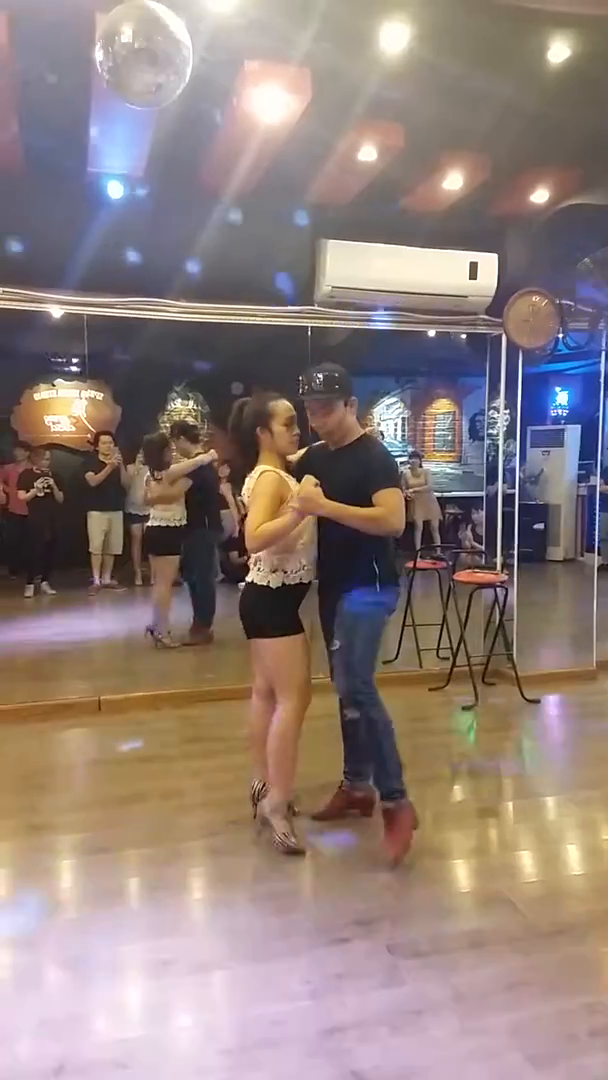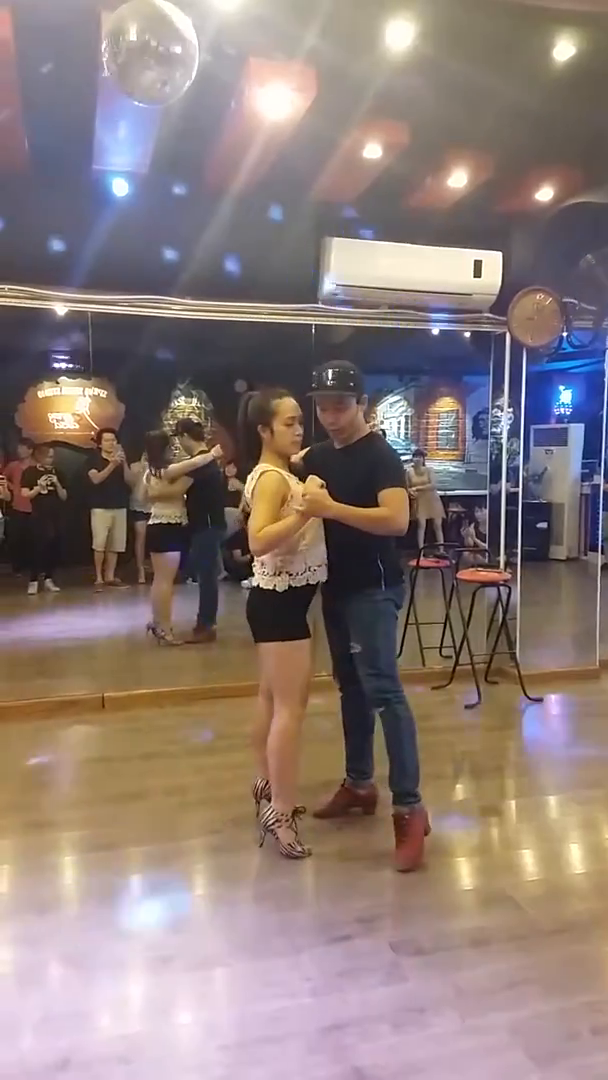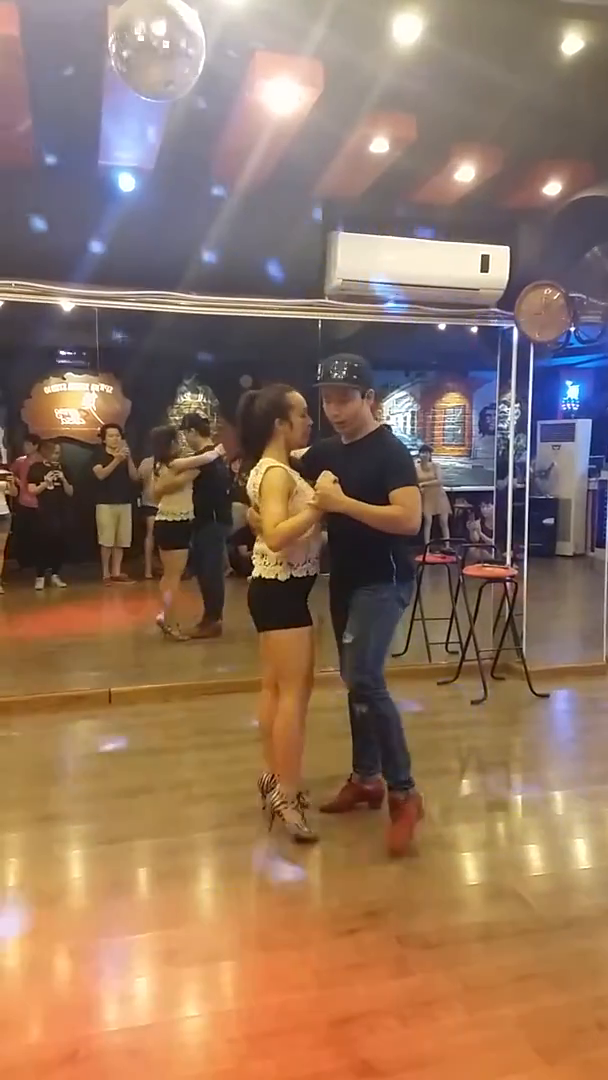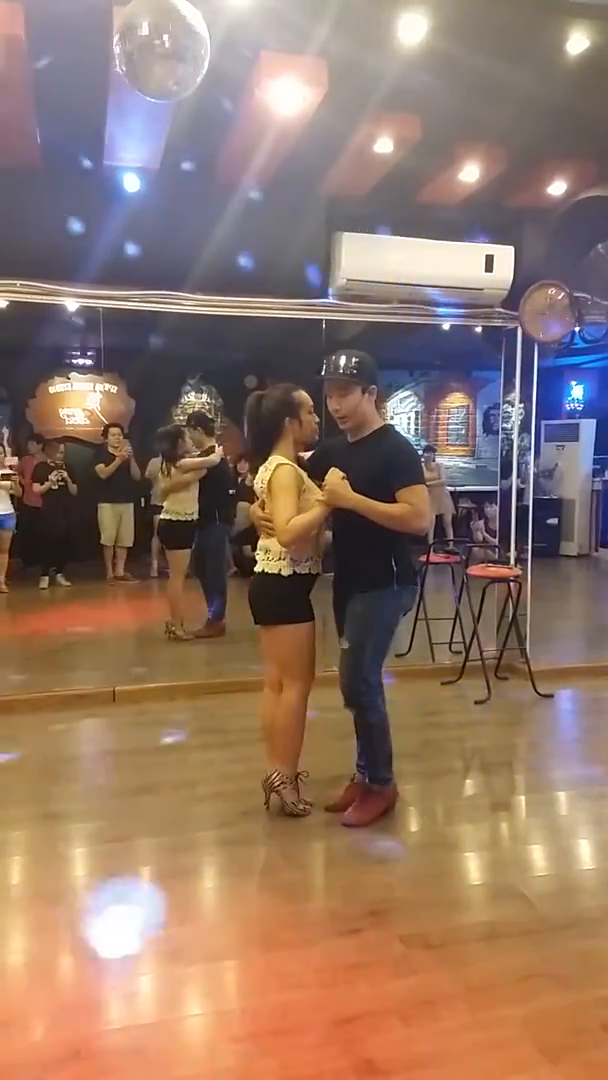
dt=0.3s
person 1, frame 1
left shoulder: (373, 457)
right shoulder: (313, 458)
left elbow: (393, 521)
right elbow: (289, 503)
left wrist: (325, 506)
left hip: (368, 587)
right hip: (333, 586)
left knee: (358, 689)
right knee: (346, 688)
left ankle: (396, 803)
right ankle: (356, 784)
person 1, frame 2
left shoulder: (380, 455)
right shoulder: (316, 457)
left elbow: (397, 520)
left wrist: (331, 507)
left hip: (373, 588)
right hip: (335, 586)
left knee: (383, 690)
right knee: (350, 686)
left ankle: (409, 809)
right ankle: (359, 783)
person 1, frame 3
left shoulder: (389, 451)
right shoulder: (326, 452)
left elbow: (411, 519)
left wrist: (344, 502)
left hip: (384, 581)
right hip: (343, 579)
left knee: (365, 681)
right knee: (355, 682)
left ankle: (403, 792)
right ankle: (365, 779)
person 1, frame 4
left shoulder: (396, 450)
right shoulder: (331, 452)
left elbow: (419, 519)
left wrist: (352, 499)
right wrist: (260, 509)
left hip: (384, 585)
right hip: (348, 581)
left knee: (357, 683)
right knee: (361, 682)
left ankle: (382, 785)
right ankle: (365, 775)
person 2, frame 1
left shoulder: (276, 473)
right shoulder: (269, 478)
right elbow: (254, 539)
right wrist: (300, 511)
left hip: (270, 596)
right hip: (272, 598)
left knee: (266, 694)
right knee: (292, 699)
left ankle: (264, 786)
right ankle: (276, 804)
person 2, frame 2
left shoulder: (283, 472)
right shoulder: (269, 478)
right elbow: (258, 541)
right wrist: (304, 511)
left hip: (279, 596)
right hip: (279, 599)
left knee: (271, 697)
right knee: (290, 705)
left ankle: (266, 785)
right ankle: (280, 812)
person 2, frame 3
left shoulder: (278, 468)
right shoulder: (274, 473)
right elbow: (275, 537)
right wrist: (318, 507)
left hip: (275, 586)
right hip: (281, 589)
left knee: (275, 686)
right knee: (295, 692)
left ankle: (273, 778)
right ankle: (286, 796)
person 2, frame 4
left shoulder: (279, 466)
right shoulder: (285, 471)
right elbow: (287, 533)
right wrist: (328, 502)
left hip: (272, 583)
right hip: (284, 585)
left knee: (275, 683)
right knee: (297, 683)
left ankle: (276, 773)
right ankle: (284, 776)
